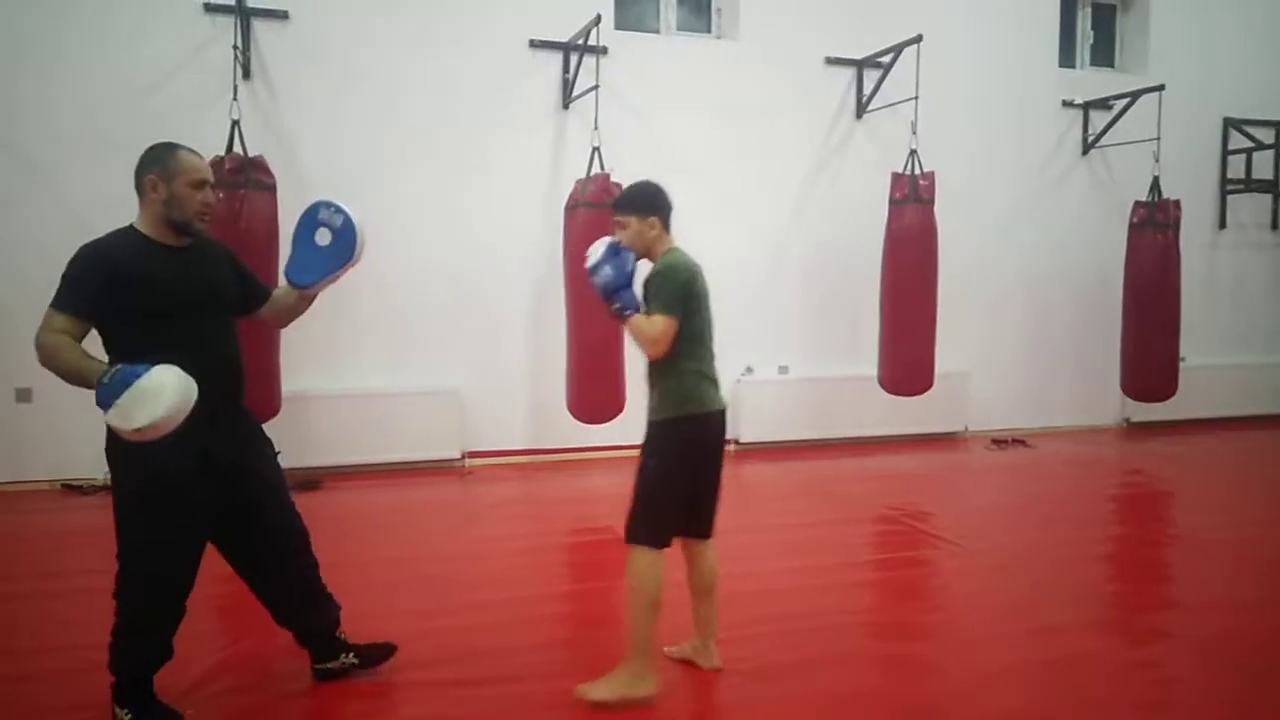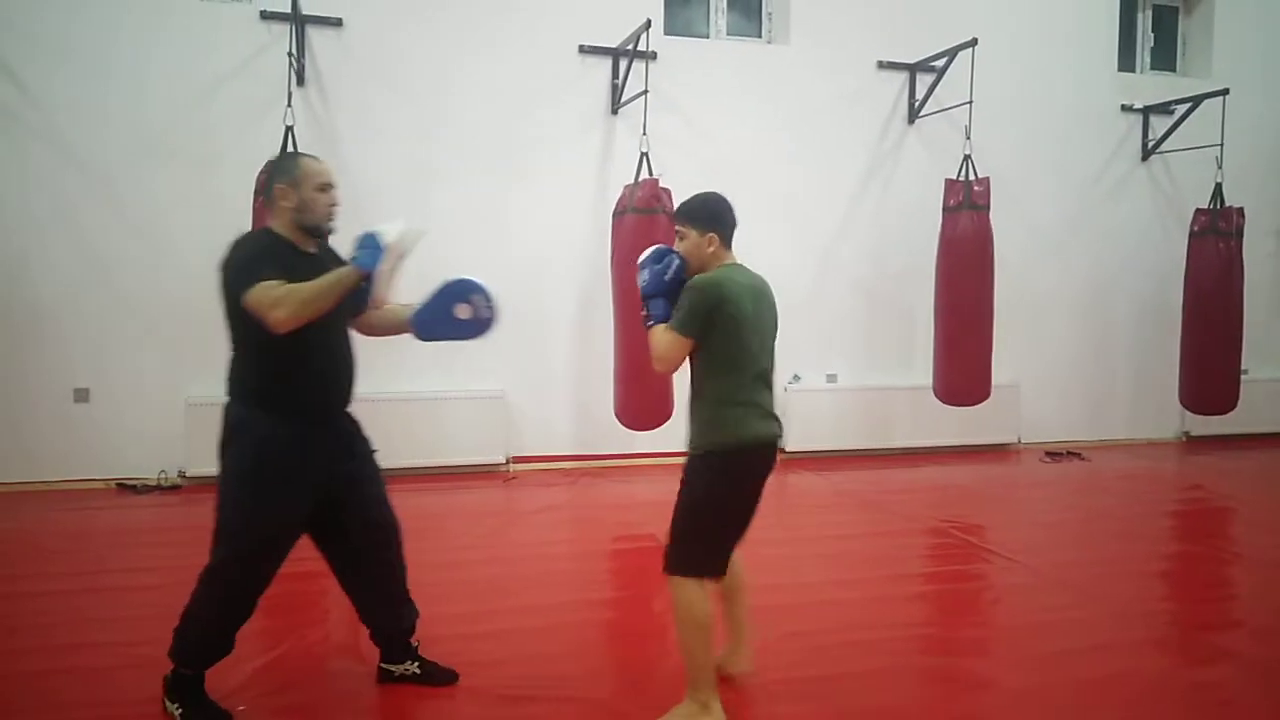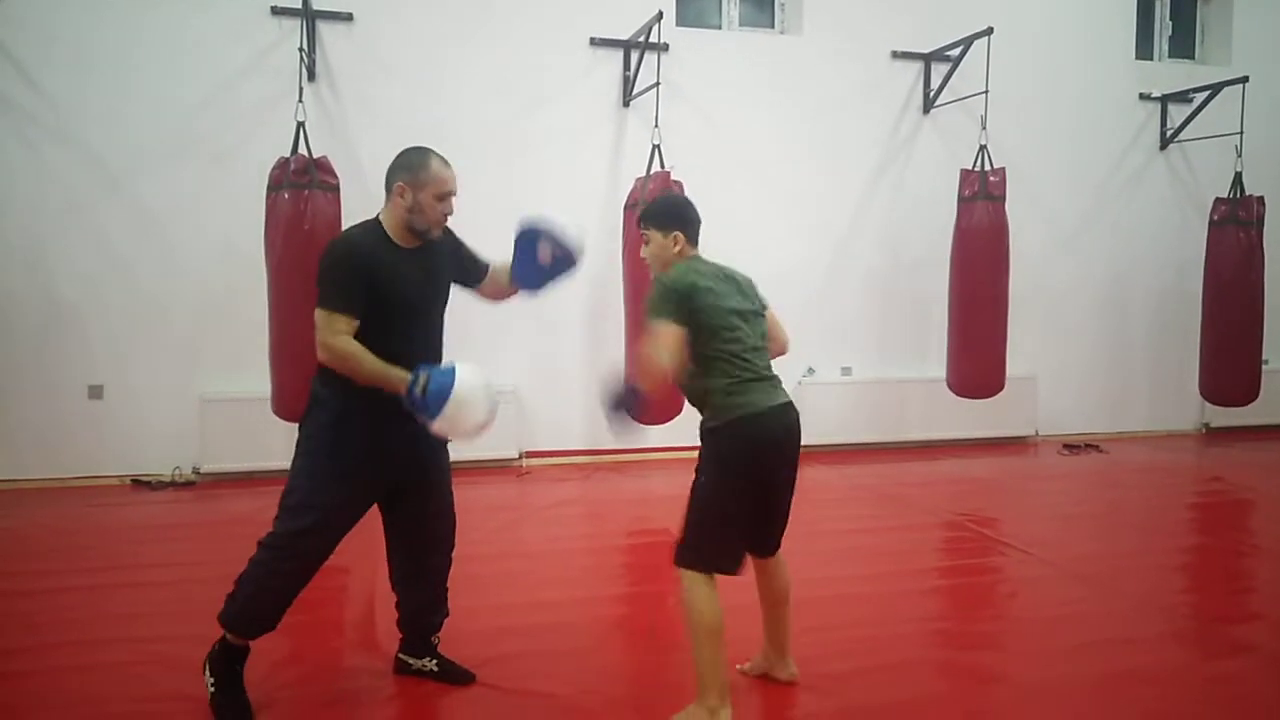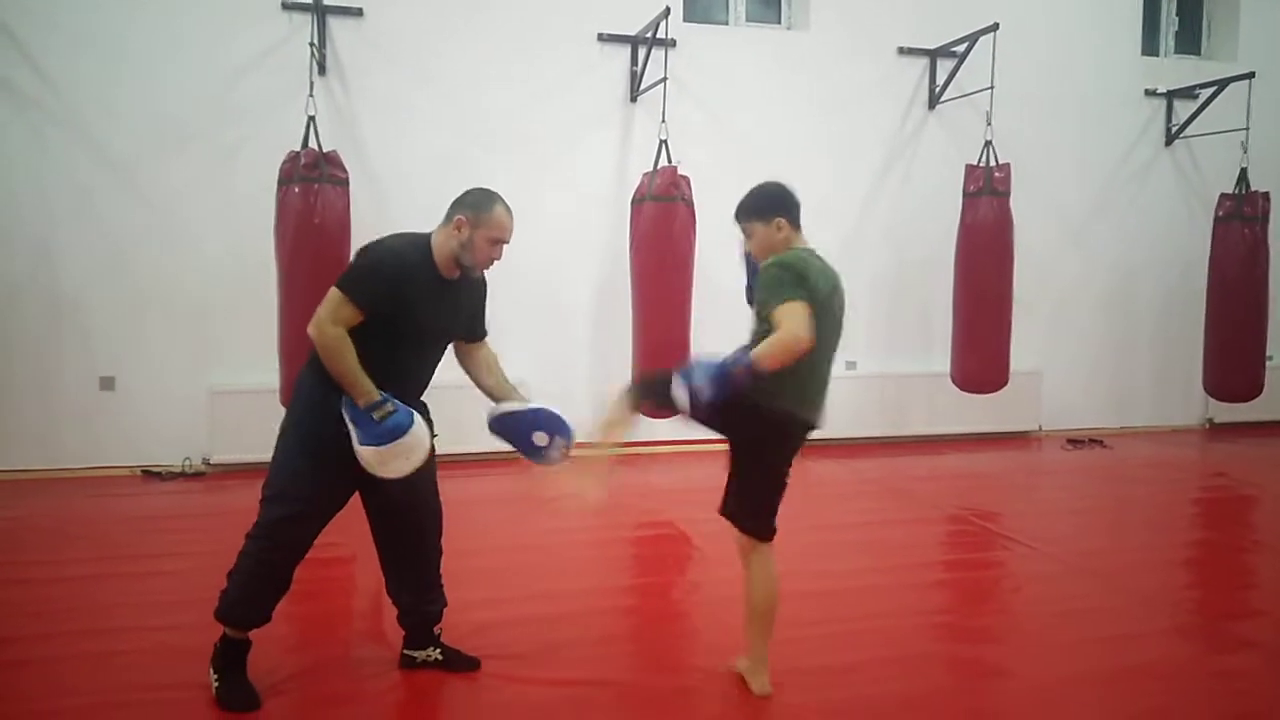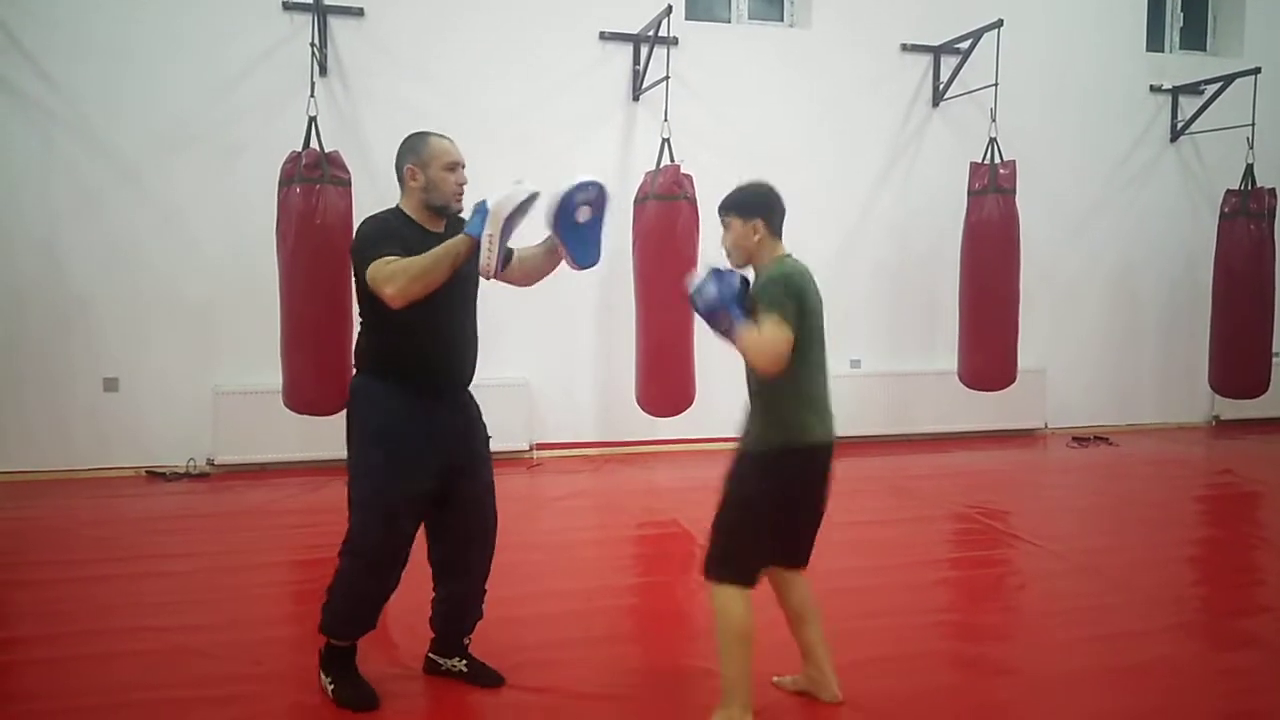
dt=1s
person 1, frame 1
left shoulder: (213, 255)
right shoulder: (106, 259)
left elbow: (273, 311)
right elbow: (52, 340)
right wrist: (103, 377)
left hip: (231, 433)
right hip: (155, 445)
left knee: (282, 540)
right knee: (156, 569)
left ankle: (328, 648)
person 1, frame 2
left shoulder: (324, 255)
right shoulder: (253, 253)
left elbow: (369, 317)
right elbow: (281, 314)
right wrist: (360, 269)
left hip: (332, 431)
right hip: (268, 438)
left knee: (375, 540)
right knee: (241, 562)
left ankle: (397, 654)
person 1, frame 3
left shoulder: (442, 244)
right shoulder: (351, 253)
left elbow: (493, 282)
right elbow: (330, 346)
left wrist: (535, 267)
right wrist: (407, 383)
left hip: (413, 421)
right hip: (348, 422)
left knee: (429, 534)
right knee: (300, 538)
left ankle: (418, 648)
right ankle: (228, 655)
person 1, frame 4
left shoulder: (469, 283)
right shoulder: (389, 260)
left elbow: (473, 348)
right elbow: (324, 328)
left wrist: (514, 403)
right wrist: (367, 399)
left hip: (398, 417)
right hip: (331, 409)
left knee: (418, 525)
right knee: (284, 529)
left ankle: (421, 640)
right ankle: (230, 651)
person 1, frame 5
left shoulder: (463, 229)
right shoulder: (381, 232)
left elbow: (526, 266)
right elbow: (396, 288)
left wrist: (570, 234)
right wrist: (470, 239)
left hip: (453, 406)
right hip: (389, 408)
left knee: (470, 531)
right knee: (377, 538)
left ankle: (449, 649)
right ankle: (336, 655)
person 2, frame 1
left shoulder: (668, 273)
right shoulder: (683, 268)
left elbow: (654, 343)
left wrist: (619, 297)
right wrist: (627, 297)
left hip: (680, 421)
right hip: (703, 416)
left knee: (644, 542)
right knee: (693, 539)
left ankle: (636, 673)
right ankle: (705, 645)
person 2, frame 2
left shoulder: (705, 286)
right shoulder: (757, 287)
left elbow: (664, 360)
left wrist: (656, 302)
left hip: (721, 445)
right hip: (759, 438)
left knee: (687, 573)
right knee: (718, 548)
right ankle: (735, 650)
person 2, frame 3
left shoulder: (674, 284)
right shoulder: (736, 279)
left elbow: (663, 363)
right elbow: (778, 343)
left wrist: (630, 393)
left hip: (739, 432)
right hip: (778, 420)
left knee: (695, 568)
right knee: (763, 550)
right ankle: (777, 656)
person 2, frame 4
left shoulder: (793, 268)
right shoulder: (822, 276)
left elbow: (793, 339)
left wrist: (730, 372)
left hip: (753, 406)
right hip: (790, 420)
left knee: (644, 384)
right knee: (755, 542)
right ankle: (758, 667)
person 2, frame 5
left shoulder: (775, 278)
right shoulder: (791, 276)
left elbow: (767, 357)
left wrist: (726, 317)
right wrist: (733, 310)
left hip: (776, 446)
right hip: (810, 442)
left knee: (726, 578)
right knee: (782, 563)
right ankle: (820, 674)
